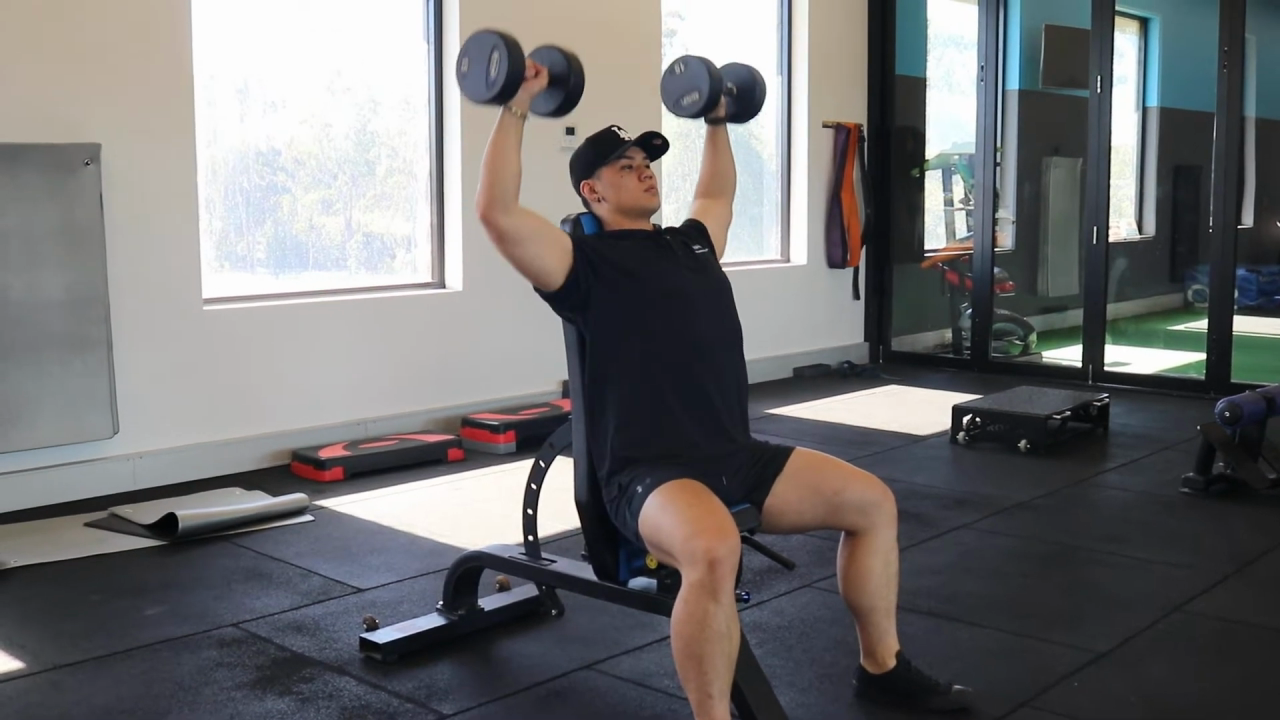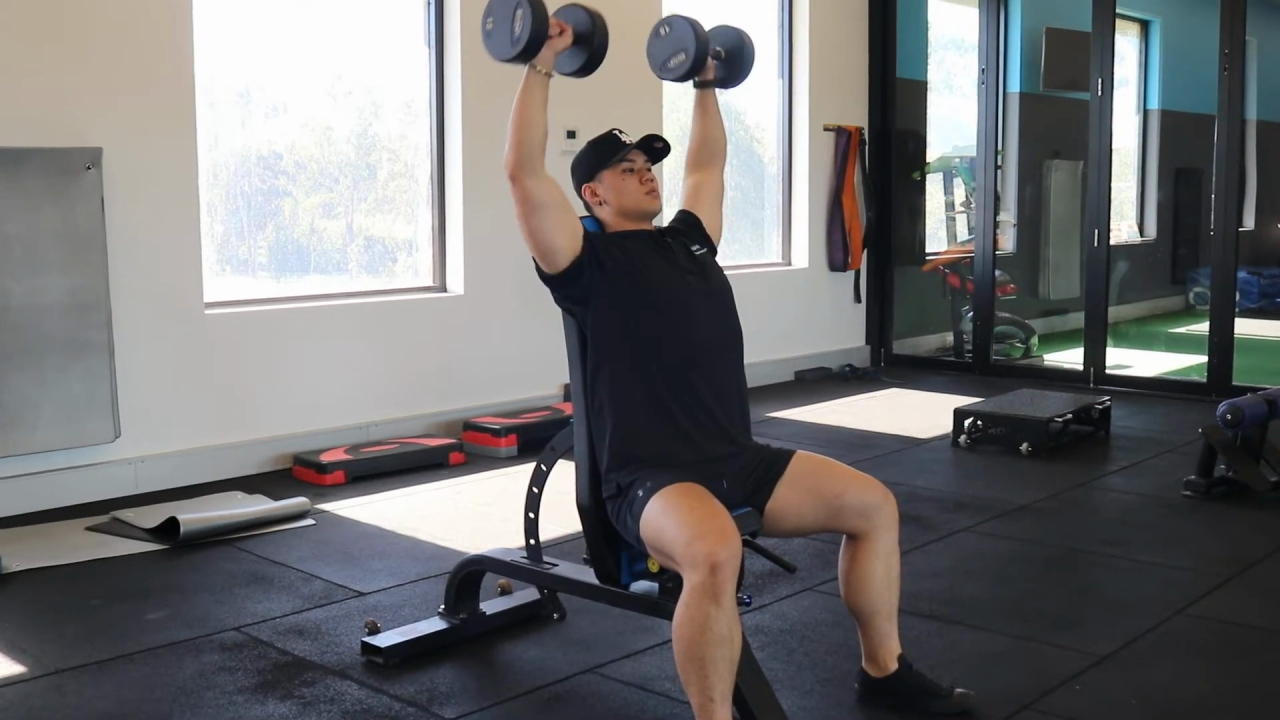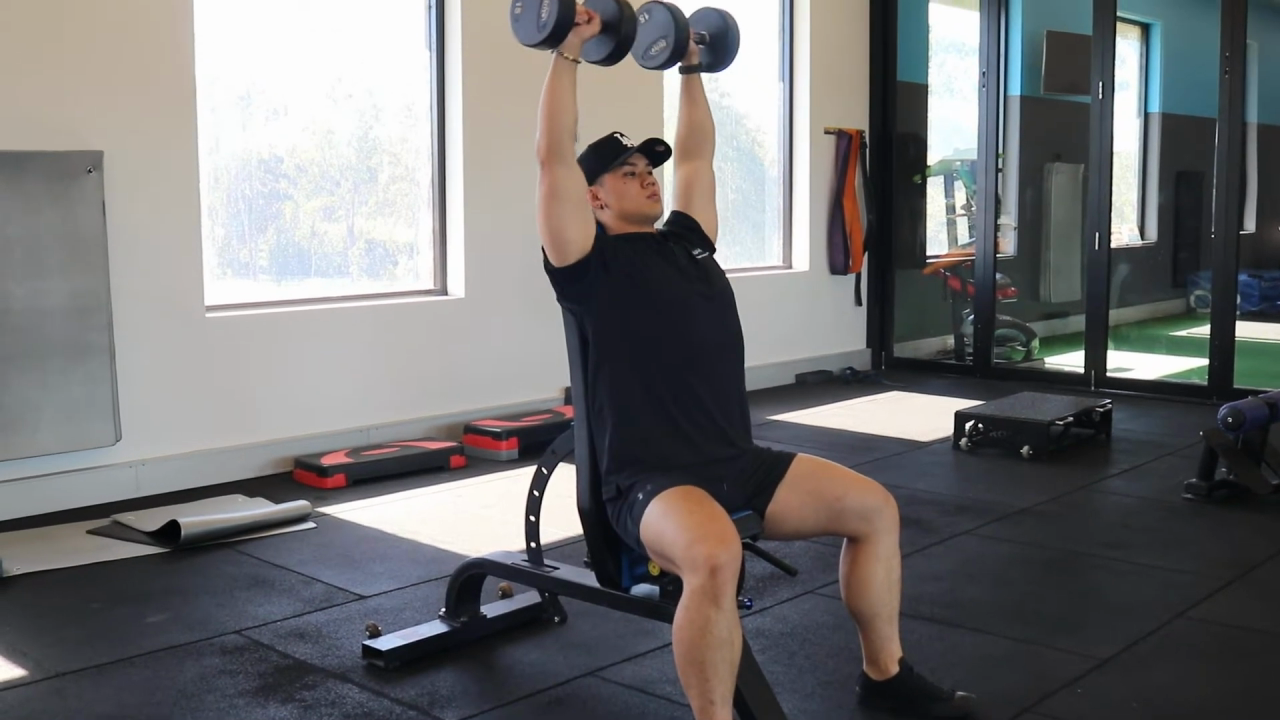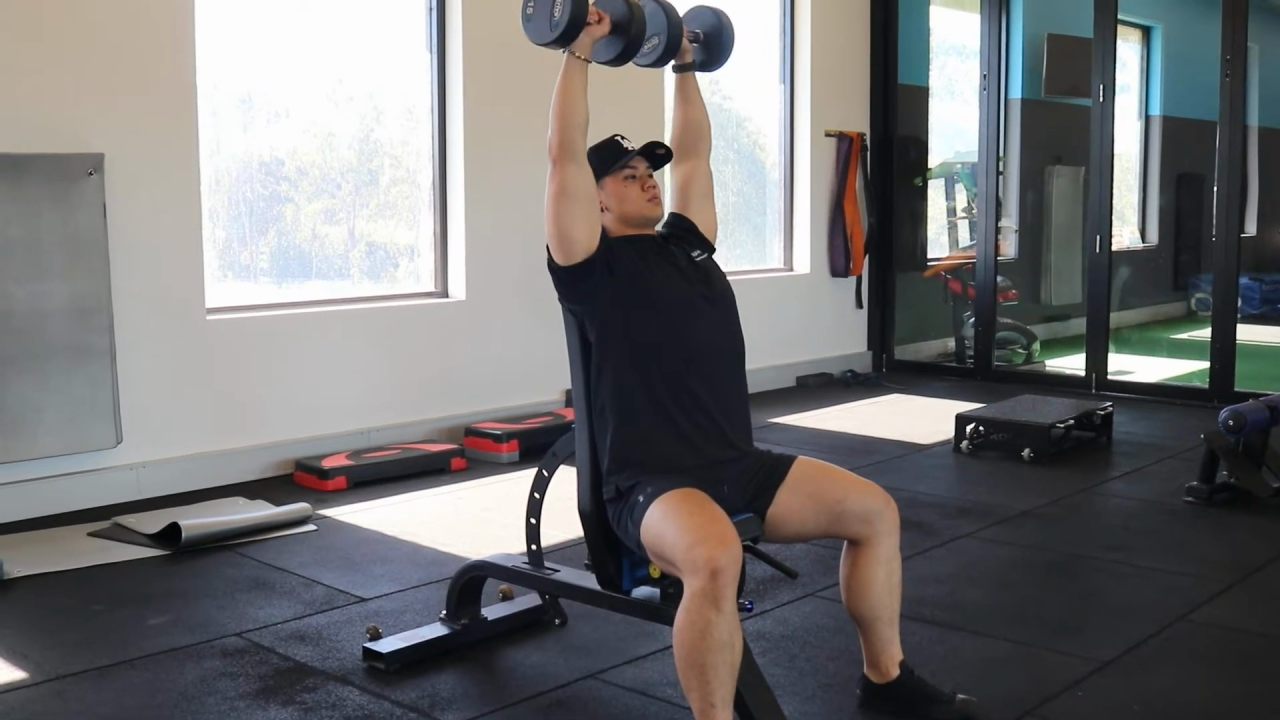
dt=0.2s
person 1, frame 1
left shoulder: (687, 244)
right shoulder: (590, 264)
left elbow: (719, 193)
right elbow: (497, 213)
left wrist: (716, 122)
right wrist: (515, 108)
left hip: (737, 456)
right hip: (652, 471)
left knee: (872, 502)
right knee: (713, 552)
left ankle: (882, 666)
person 1, frame 2
left shoulder: (687, 240)
right shoulder: (591, 263)
left elbow: (710, 163)
right elbow: (523, 172)
left wrist: (705, 85)
right wrist: (541, 66)
left hip: (739, 460)
right hip: (652, 476)
left knee: (873, 505)
right knee: (715, 554)
person 1, frame 3
left shoulder: (686, 240)
right shoulder: (594, 263)
left elbow: (698, 152)
right elbow: (552, 157)
left wrist: (690, 68)
right wrist: (569, 51)
left hip: (739, 461)
right hip: (654, 480)
left knee: (874, 508)
right knee: (715, 558)
person 1, frame 4
left shoulder: (685, 244)
right shoulder: (595, 265)
left elbow: (693, 151)
right elbow: (565, 156)
left wrist: (684, 67)
right wrist: (580, 51)
left hip: (738, 464)
right hip: (654, 482)
left knee: (874, 510)
right knee: (715, 561)
